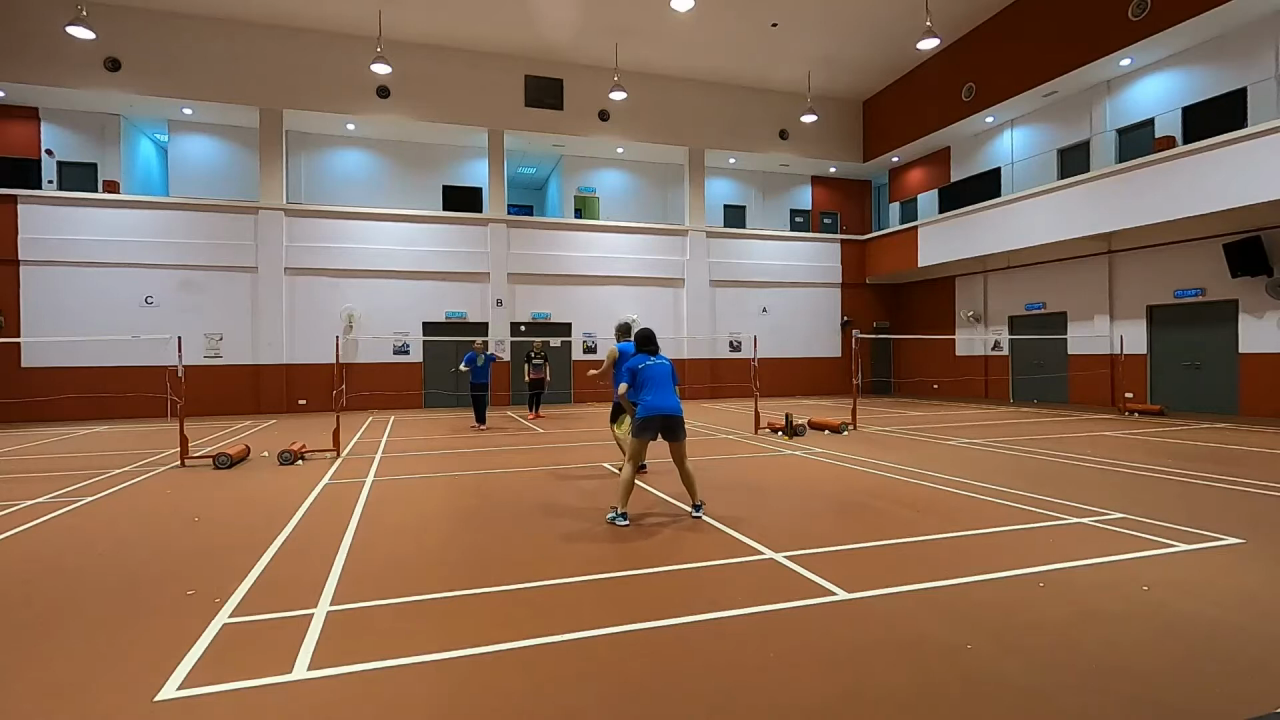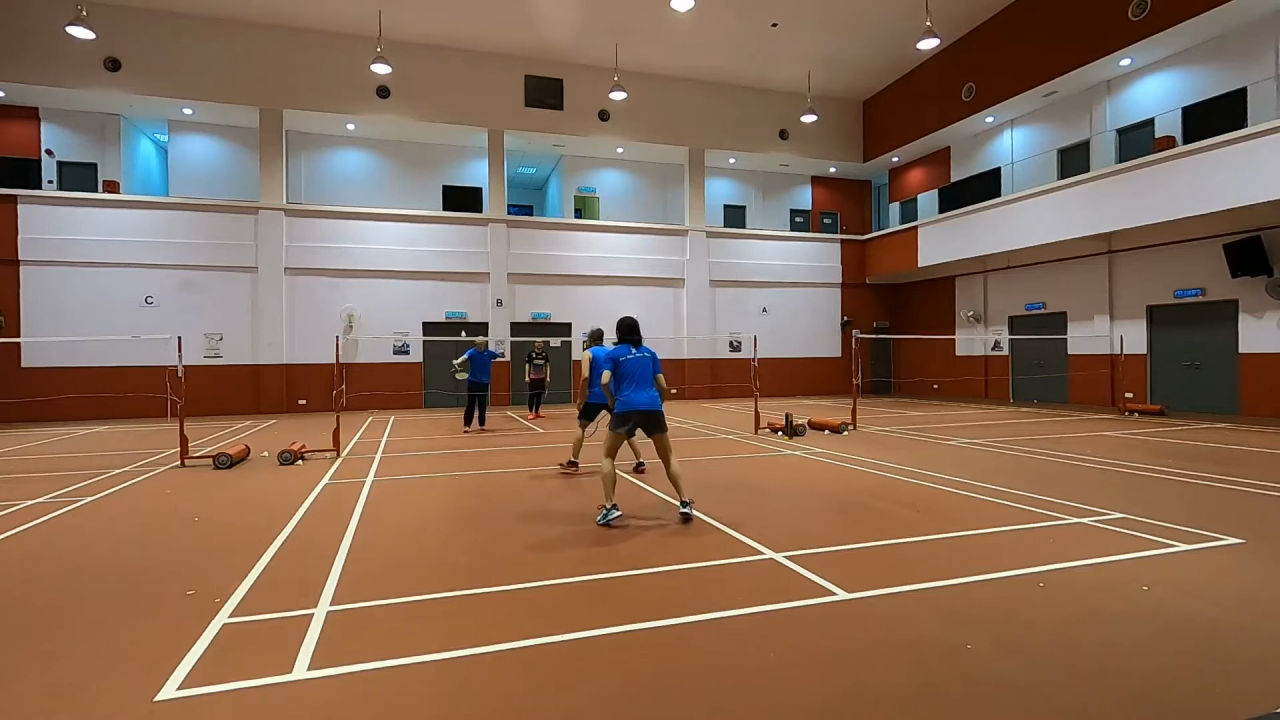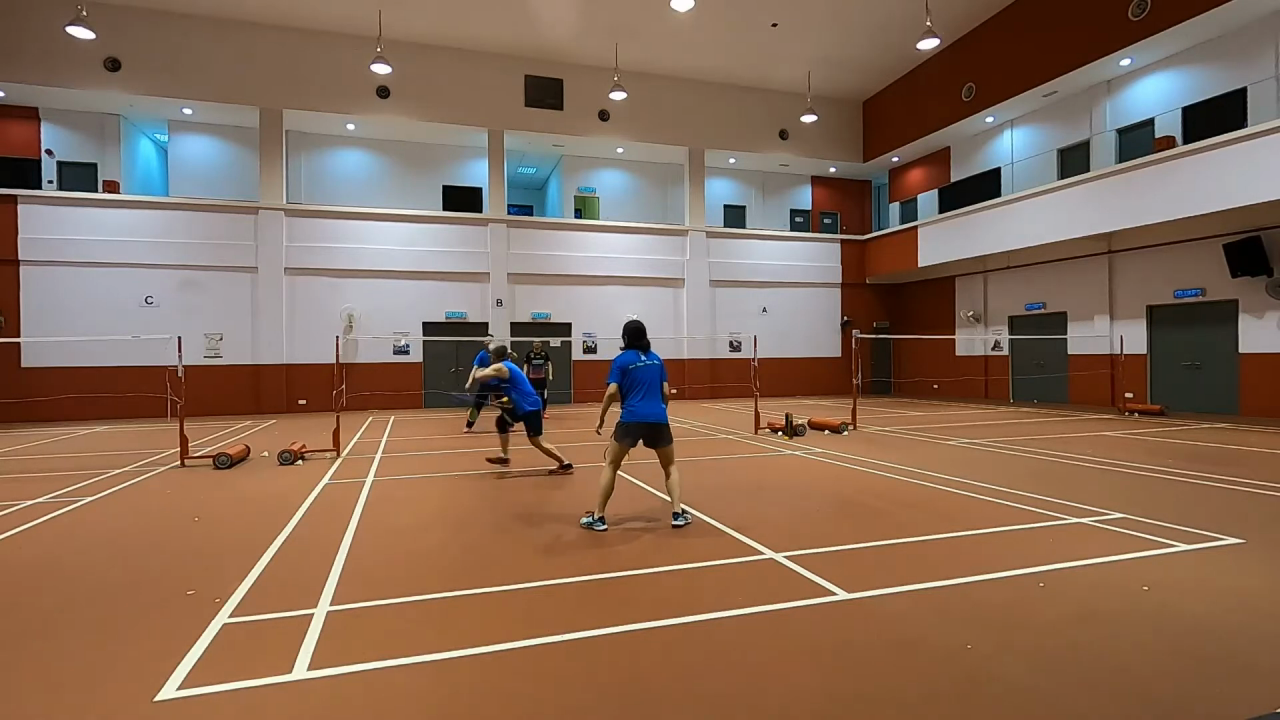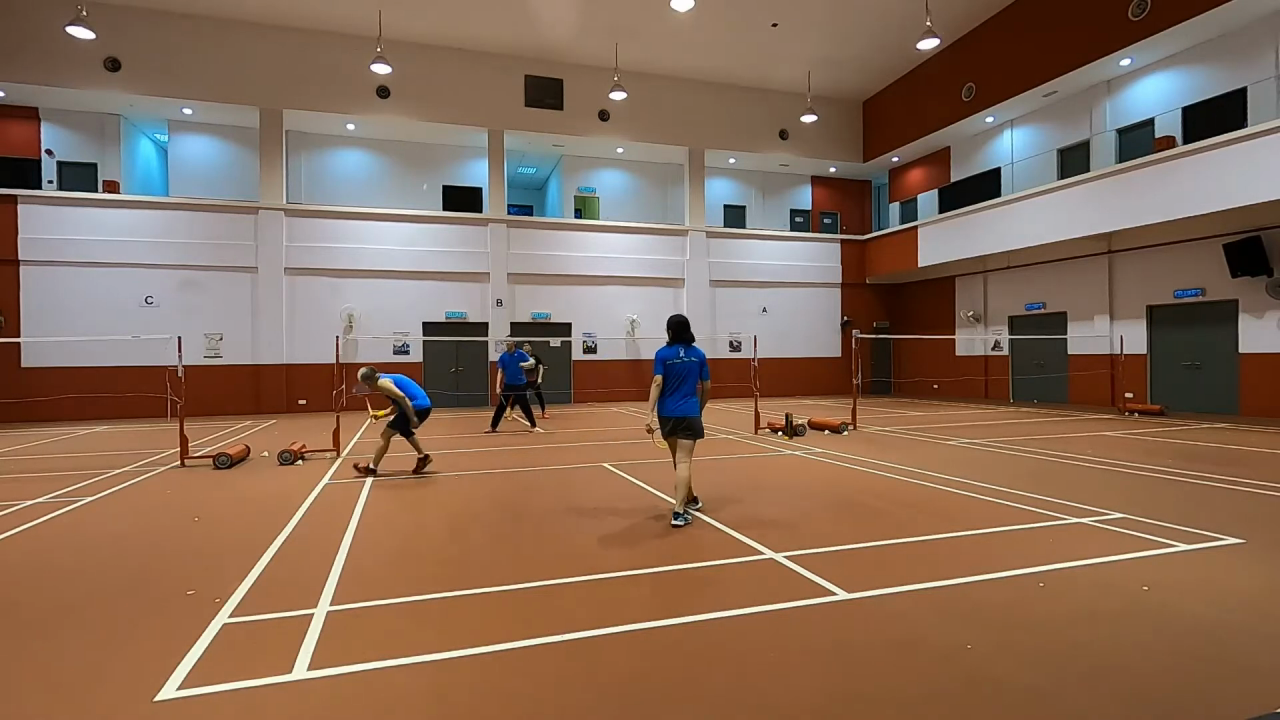
dt=0.5s
person 1, frame 1
left shoulder: (632, 364)
right shoulder: (666, 362)
left elbow: (621, 393)
left wrist: (631, 410)
left hip: (647, 413)
right hip: (674, 412)
left knee: (631, 462)
right knee: (682, 462)
left ankle: (621, 512)
right ankle: (697, 505)
person 1, frame 2
left shoulder: (613, 354)
right shoulder: (648, 353)
left elbow: (605, 382)
right elbow: (663, 385)
left wrist: (612, 401)
right wrist: (658, 405)
left hip: (625, 409)
right hip: (652, 408)
left knee: (608, 456)
right knee: (668, 457)
left ankle: (610, 506)
right ankle: (685, 503)
person 1, frame 3
left shoulder: (621, 360)
right shoulder: (657, 359)
left elbow: (611, 392)
right elbow: (666, 392)
left wrist: (601, 418)
left hip: (632, 419)
right hip: (658, 418)
left knee: (611, 466)
right knee: (670, 467)
left ankle: (598, 517)
right ankle: (678, 513)
person 1, frame 4
left shoulder: (663, 354)
right shoulder: (699, 354)
left elbow: (657, 383)
right elbow: (706, 388)
left wrist: (650, 414)
right wrist: (700, 410)
left hip: (667, 414)
right hip: (690, 413)
left knee: (678, 458)
right knee: (684, 462)
left ankle: (690, 497)
right ankle: (679, 511)
